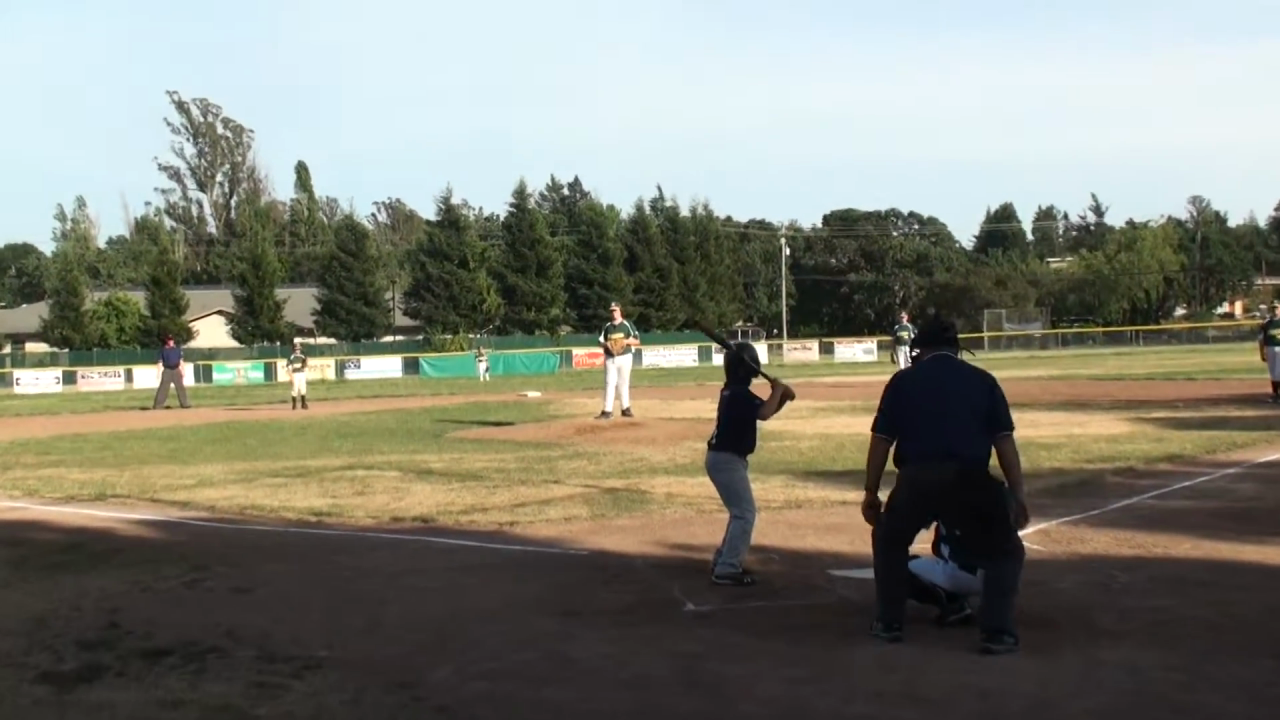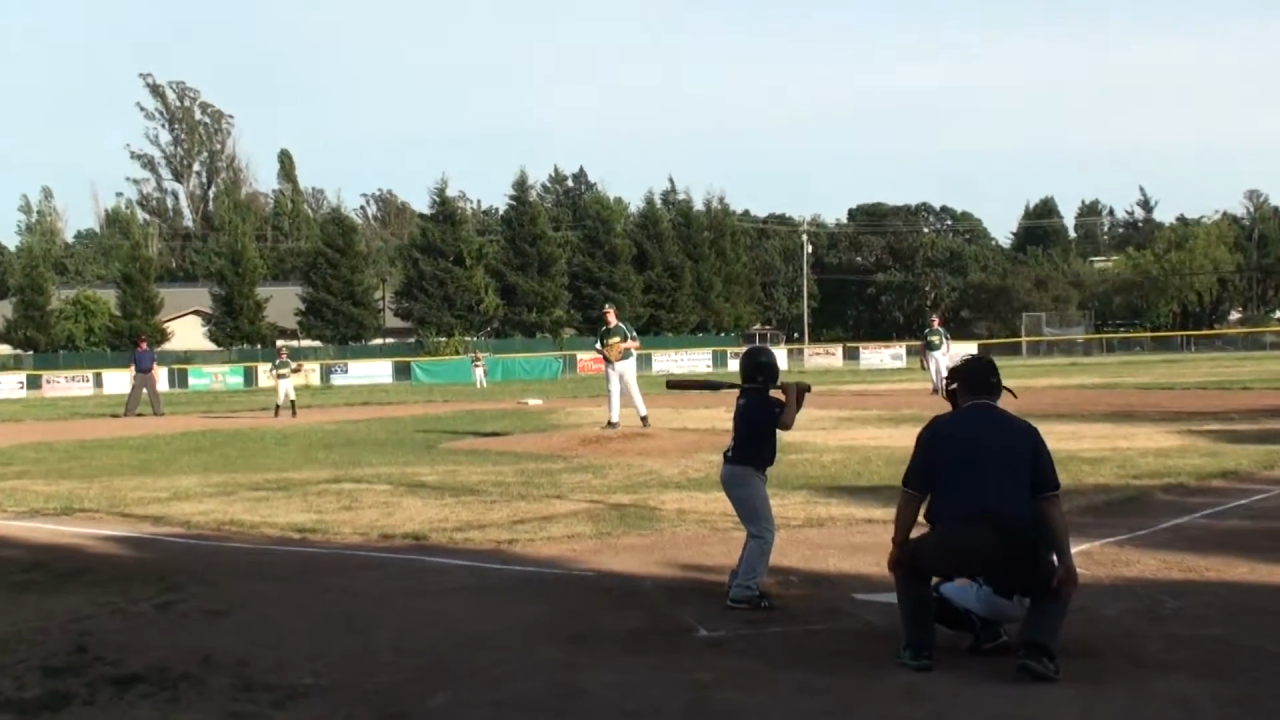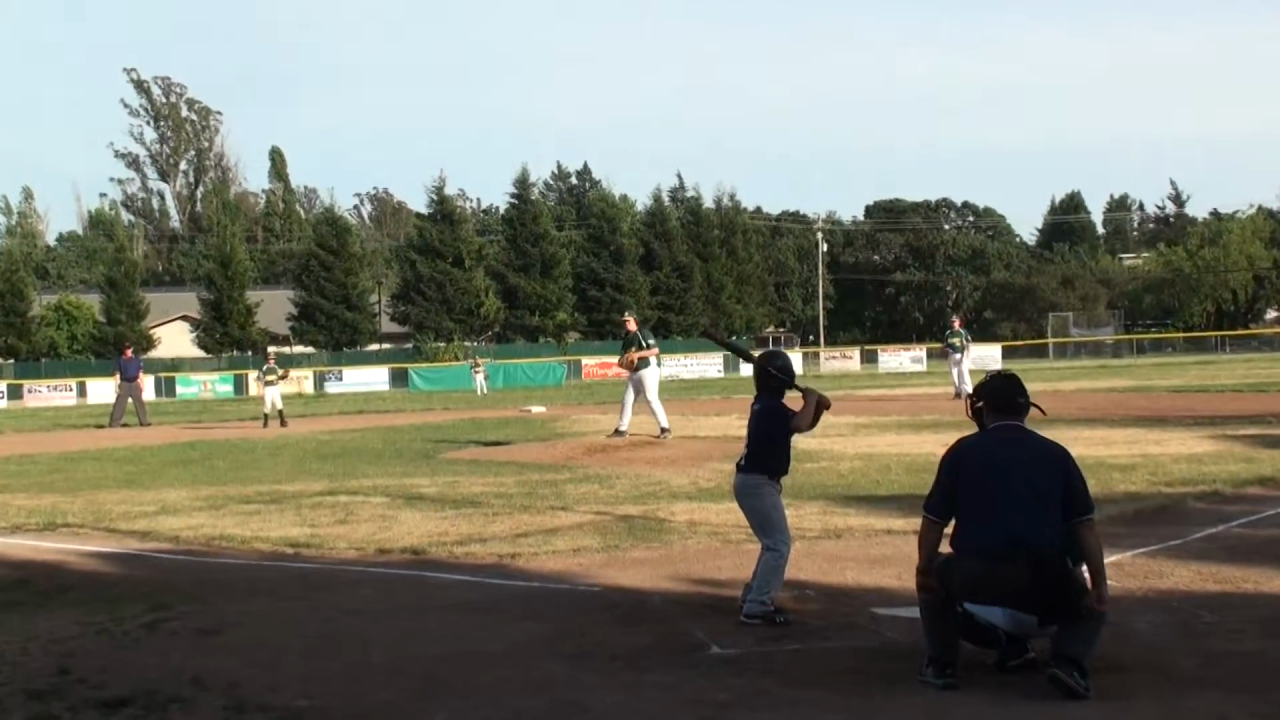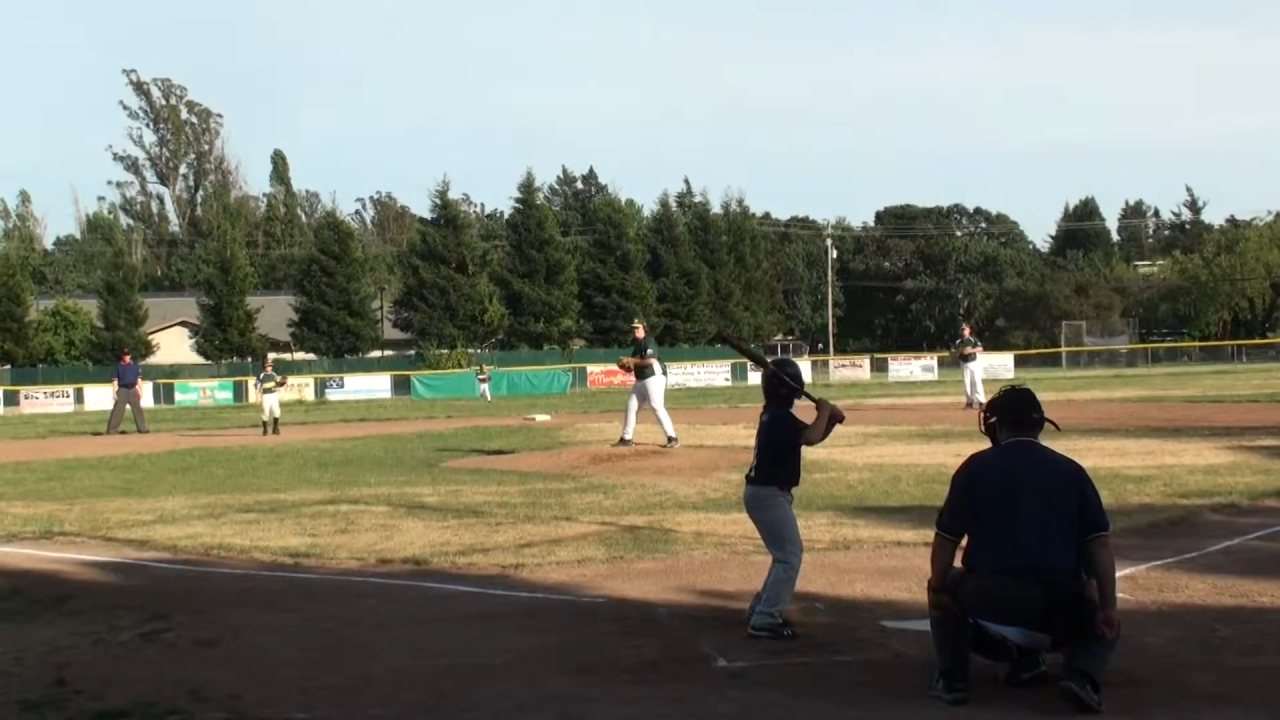
dt=0.5s
person 1, frame 1
left shoulder: (903, 381)
right shoulder: (982, 380)
left elbow: (881, 441)
right elbow: (1005, 442)
left wrist: (871, 492)
right wrist: (1017, 496)
left hip: (917, 478)
right hip: (969, 480)
left knee: (888, 539)
right knee: (1005, 551)
left ankle: (889, 623)
right ankle: (997, 632)
person 1, frame 2
left shoulder: (938, 429)
right shoulder: (1024, 431)
left elbow: (911, 495)
right elbow: (1050, 501)
left wrist: (899, 546)
right wrist: (1065, 561)
left hip: (950, 543)
right hip: (1010, 545)
left knee: (909, 563)
right knee: (1055, 586)
left ankle: (918, 648)
right ankle: (1037, 650)
person 1, frame 3
left shoulder: (963, 451)
right shoulder: (1055, 453)
left elbow: (934, 521)
right elbow: (1084, 524)
left wrist: (924, 572)
right wrist: (1099, 584)
left hip: (976, 576)
right hip: (1041, 578)
left knee: (934, 576)
right knee: (1089, 606)
left ankle: (941, 664)
right ankle: (1069, 662)
person 1, frame 4
left shoulder: (976, 467)
right shoulder: (1070, 470)
left elbow: (946, 538)
right elbow: (1099, 543)
left wrist: (937, 590)
right wrist: (1108, 606)
left hip: (989, 595)
right hip: (1056, 600)
left knee: (945, 588)
right knee: (1102, 625)
left ankle: (952, 678)
right ankle: (1081, 675)
person 2, frame 1
left shoulder: (733, 391)
right shoulder: (739, 394)
left elbow: (765, 409)
right elbow: (764, 414)
left wrist: (782, 396)
right wrist: (777, 391)
left hip: (724, 457)
right hip: (727, 459)
left knee: (740, 511)
right knee: (745, 513)
left ankle: (724, 561)
right ankle: (726, 570)
person 2, frame 2
left shoulder: (751, 398)
right shoulder: (758, 401)
left elbow: (788, 411)
right elbow: (786, 422)
left wrist: (797, 393)
right wrist: (791, 393)
left hip: (741, 470)
right hip: (744, 473)
left knee: (758, 530)
right knee: (764, 532)
left ankle: (739, 583)
right ankle: (743, 592)
person 2, frame 3
left shoulder: (767, 405)
right shoulder: (771, 407)
left elbow: (805, 425)
right elbow: (799, 424)
left wrist: (818, 406)
right wrist: (810, 399)
left hip: (755, 480)
right hip: (757, 483)
left knee: (773, 542)
right knee: (778, 544)
left ankle: (753, 598)
right ankle: (757, 608)
person 2, frame 4
left shoulder: (775, 415)
right shoulder: (780, 418)
left elbow: (814, 436)
right elbow: (810, 438)
left wrist: (831, 419)
right wrist: (824, 411)
left hip: (765, 491)
right hip: (768, 494)
left knee: (787, 553)
right knee: (789, 556)
left ankle: (762, 609)
right ankle: (764, 620)
